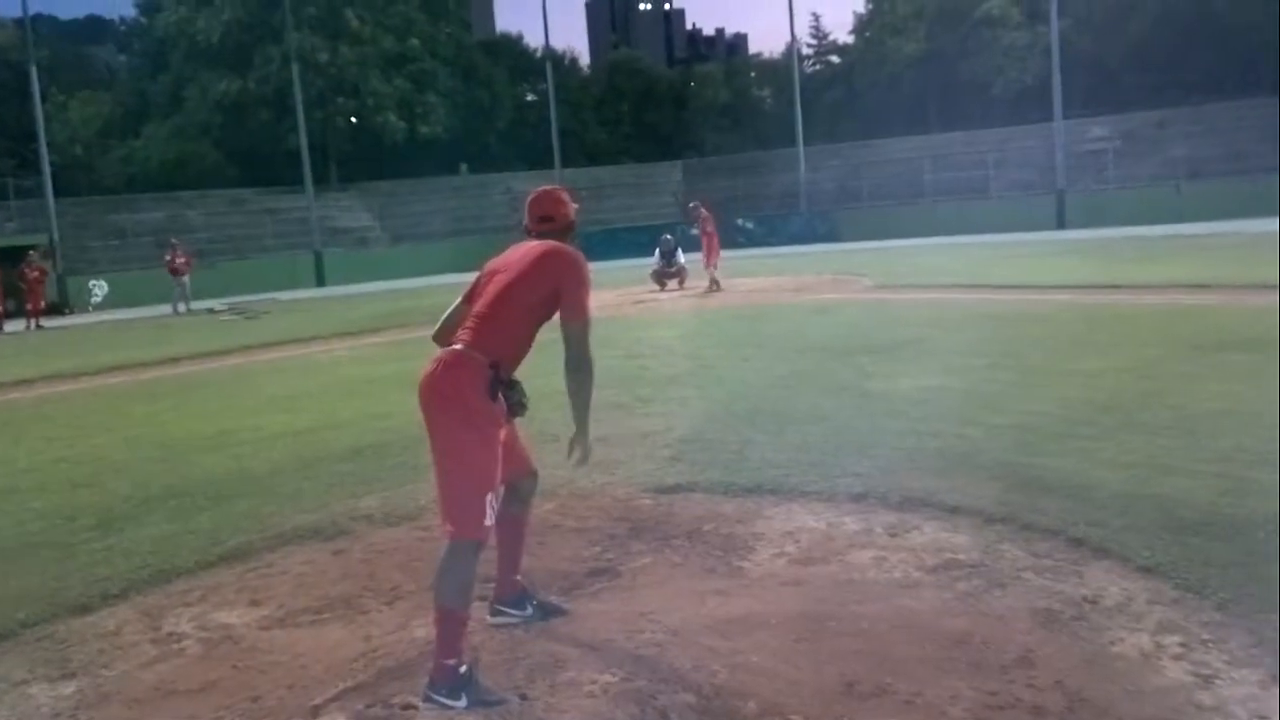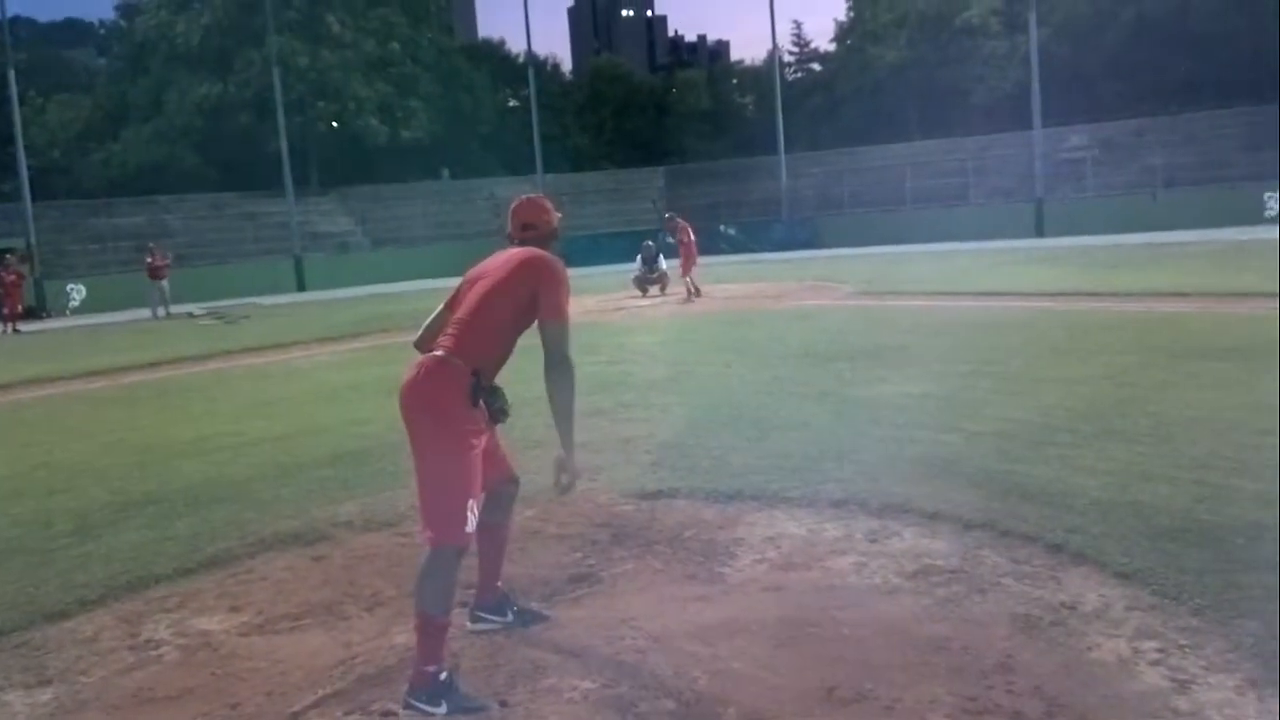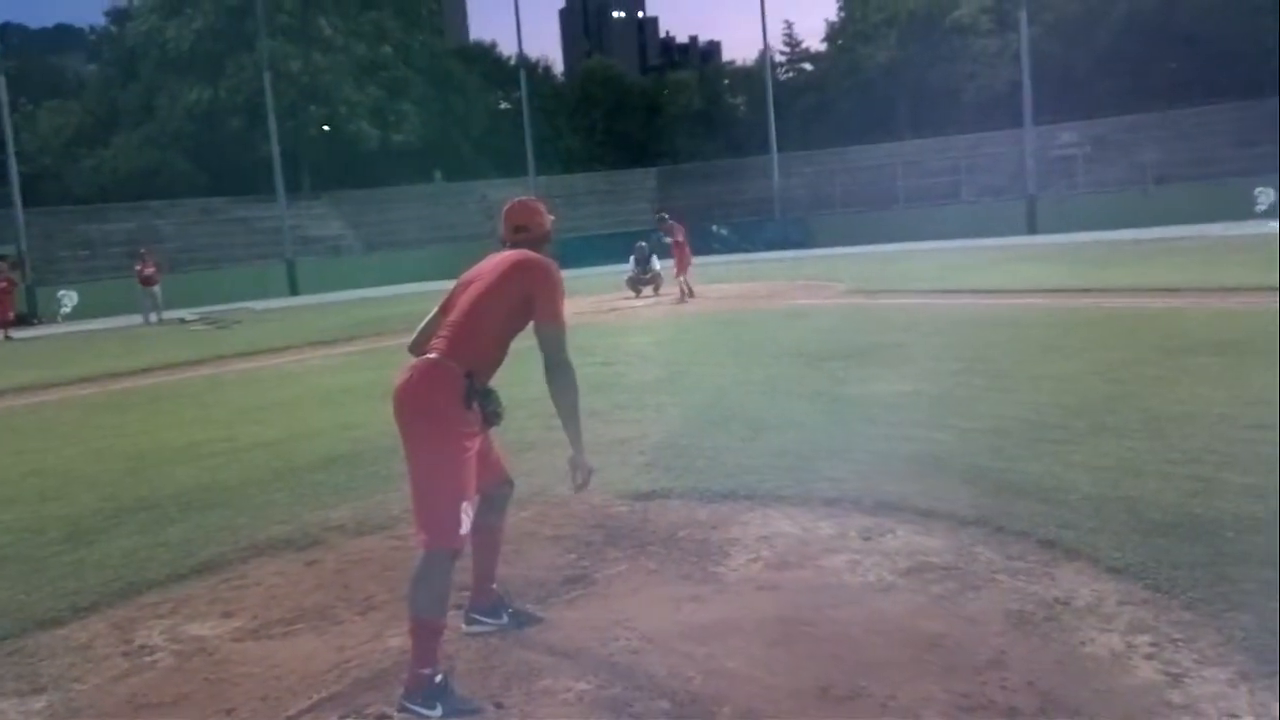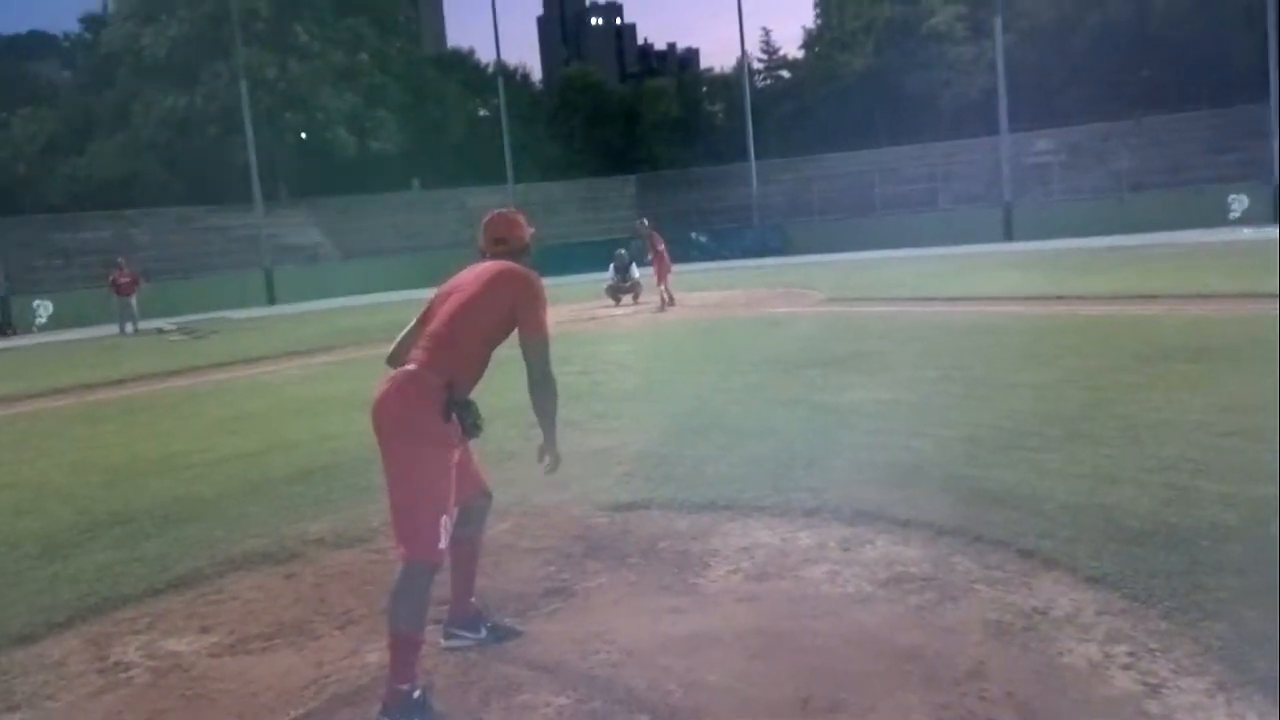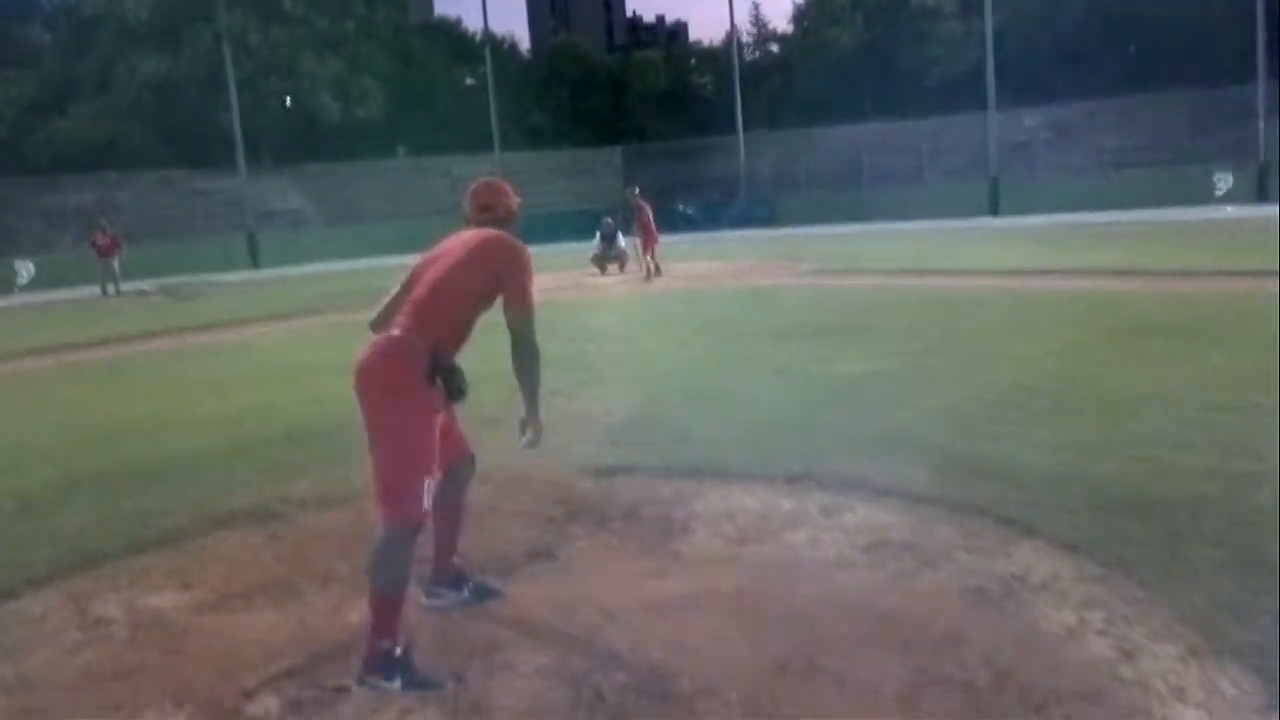
dt=0.3s
person 1, frame 1
left shoulder: (507, 258)
right shoulder: (568, 260)
left elbow: (443, 331)
right elbow: (578, 355)
right wrist: (582, 429)
left hip: (465, 383)
right hip: (464, 390)
left knee: (520, 481)
right knee: (470, 529)
left ankle: (509, 596)
right ankle: (446, 675)
person 1, frame 2
left shoulder: (490, 265)
right shoulder: (547, 267)
left elbow: (425, 338)
right elbow: (557, 362)
right wrist: (567, 448)
left hip: (444, 388)
right hip: (445, 396)
left knee: (501, 487)
right knee: (451, 536)
left ankle: (489, 602)
person 1, frame 3
left shoulder: (484, 268)
right shoulder: (540, 269)
left elbow: (418, 342)
right elbow: (556, 363)
right wrist: (576, 446)
left hip: (437, 391)
right hip: (439, 399)
left knee: (495, 489)
right knee: (446, 539)
left ankle: (484, 605)
person 1, frame 4
left shoulder: (463, 280)
right shoulder: (522, 280)
left elbow: (396, 353)
right elbow: (539, 373)
right wrist: (551, 441)
left hip: (412, 400)
right hip: (418, 410)
left knee: (473, 502)
right knee: (425, 553)
left ankle: (462, 619)
person 1, frame 5
left shoulder: (448, 246)
right shoulder: (508, 249)
left elbow: (381, 318)
right elbow: (523, 341)
right wrist: (532, 412)
left hip: (395, 366)
right hip: (402, 375)
left knee: (457, 465)
right knee: (407, 515)
left ankle: (444, 579)
right ankle: (381, 656)
